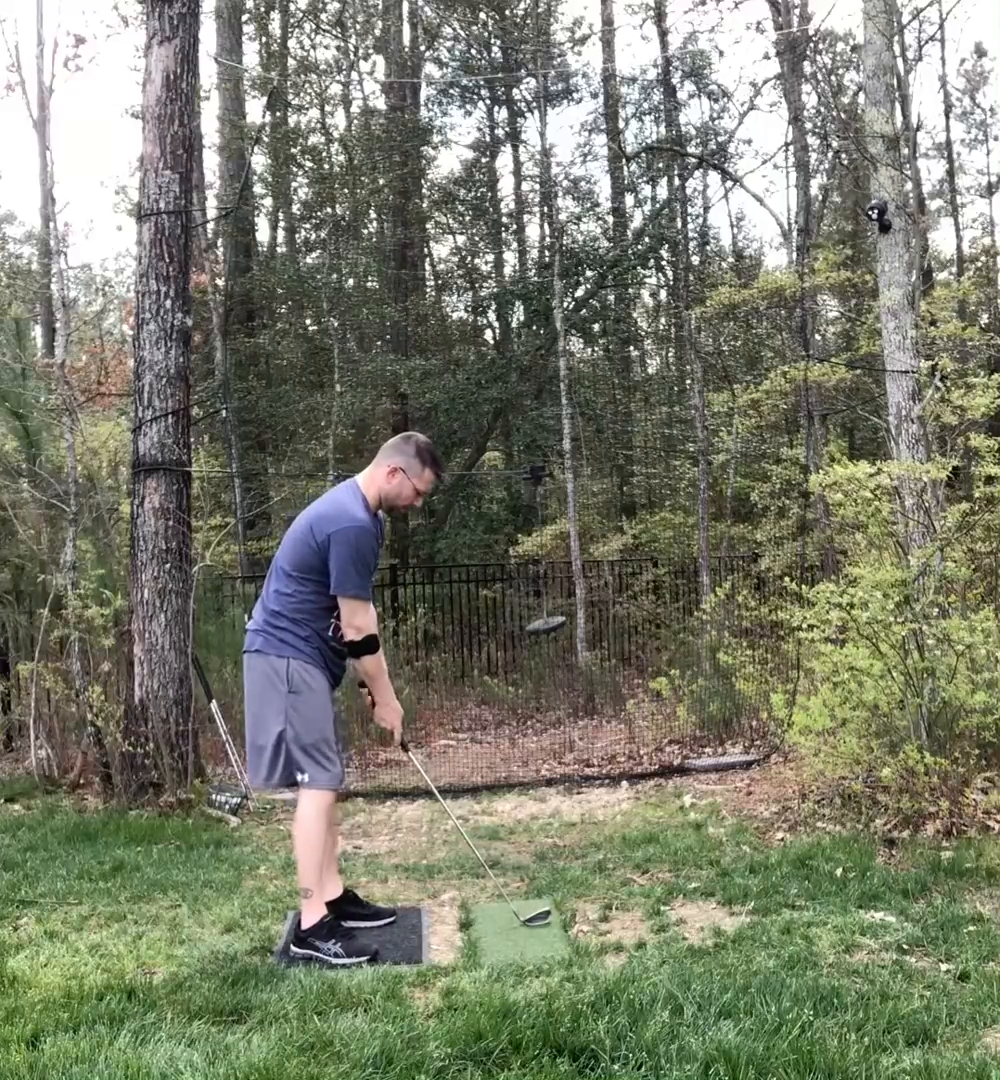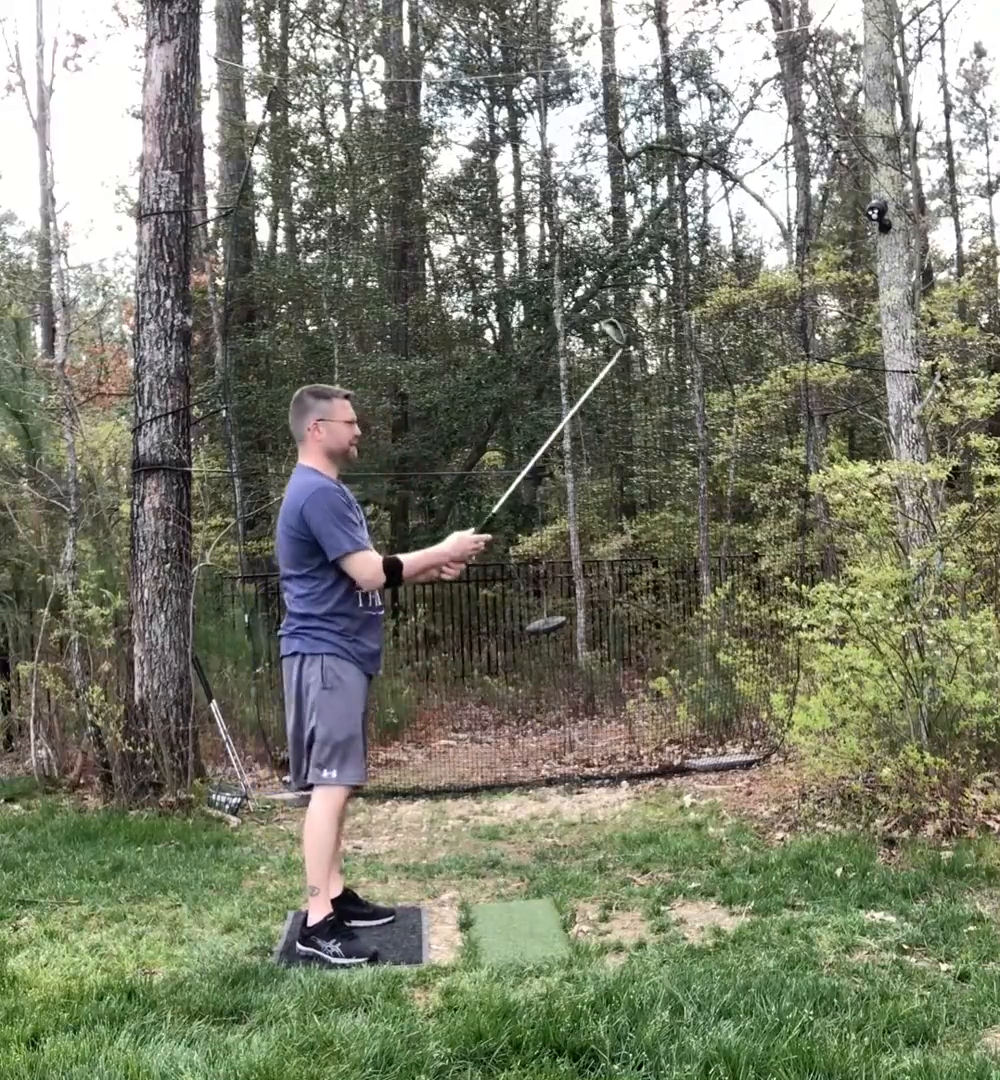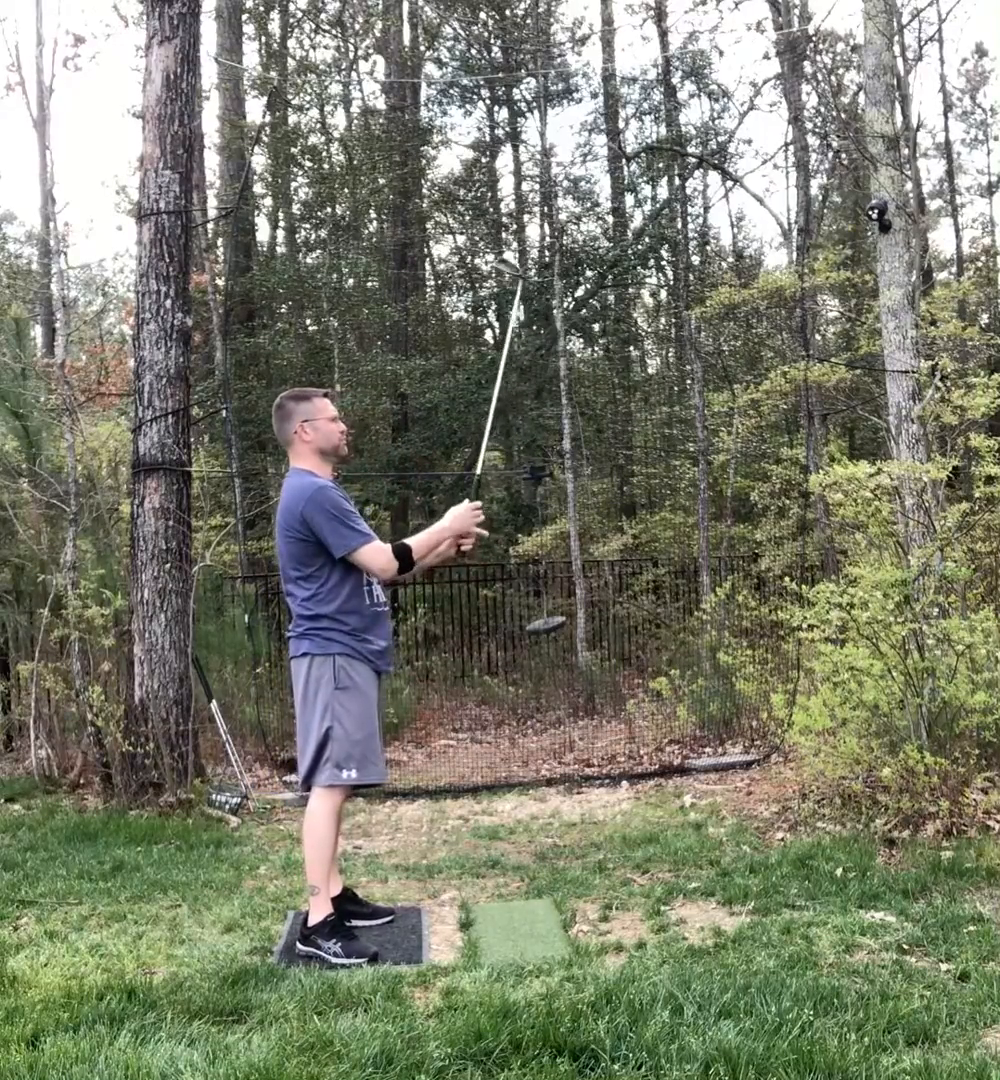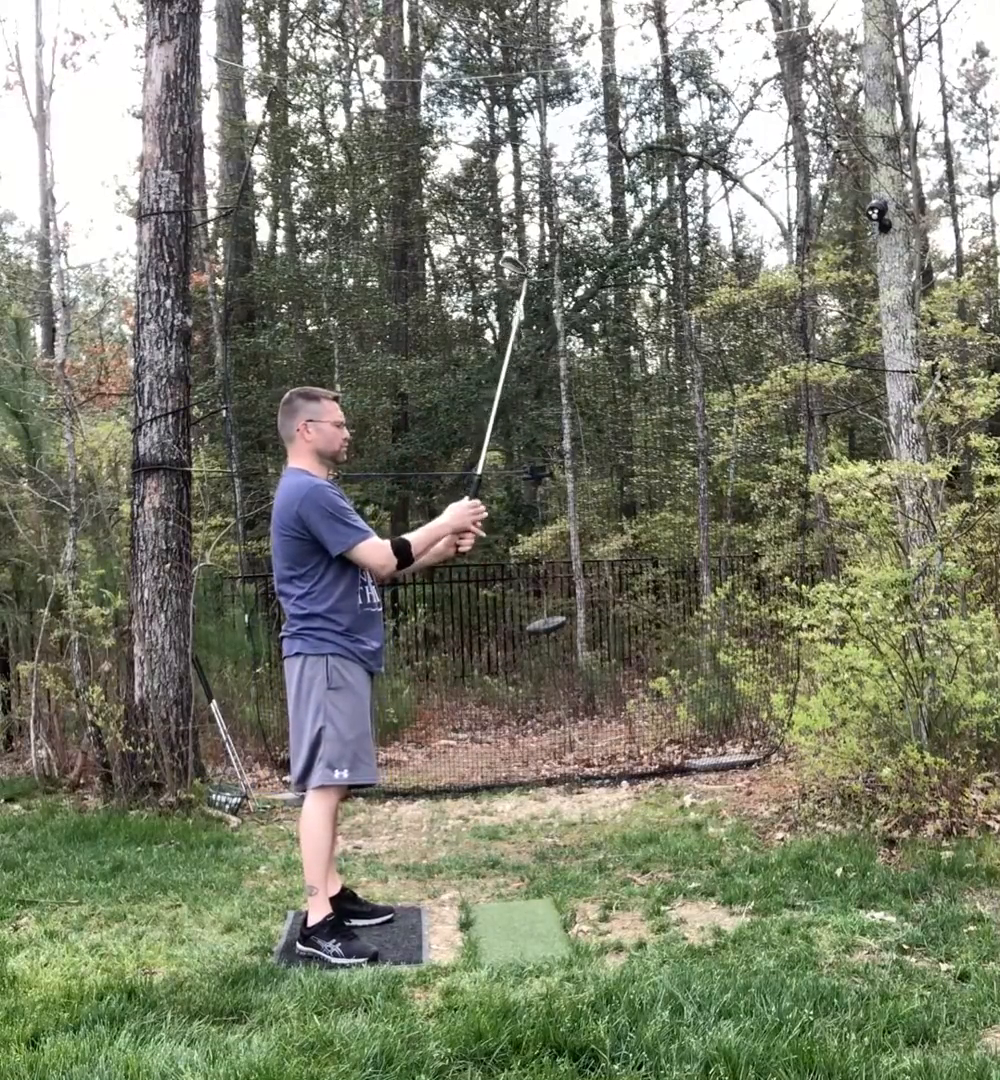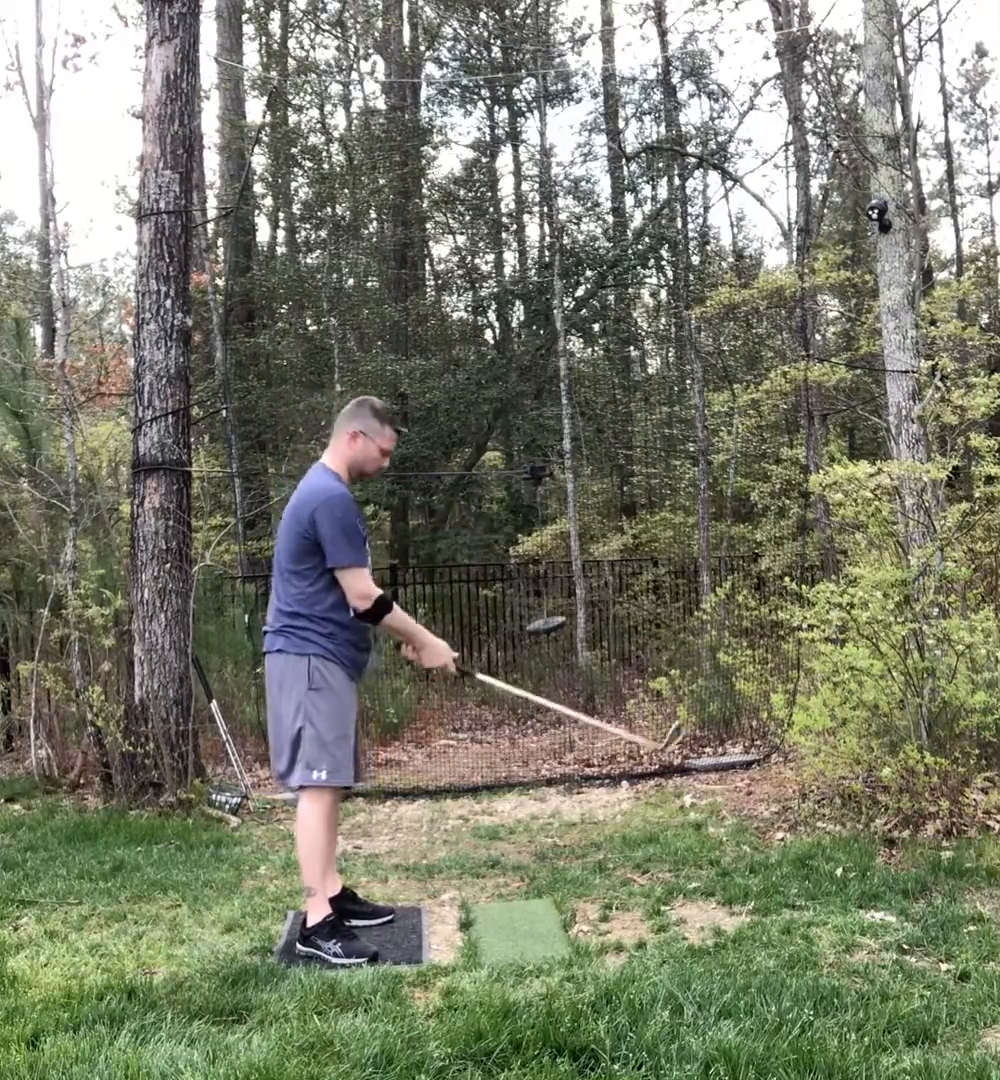
dt=1s
person 1, frame 1
left shoulder: (356, 508)
right shoulder: (352, 524)
left elbow: (359, 612)
right elbow: (356, 627)
left wrist: (376, 684)
right wrist: (386, 698)
left hip: (305, 657)
right hip: (288, 657)
left knee: (326, 781)
right knee: (318, 784)
left ankle: (332, 895)
right ankle: (313, 924)
person 1, frame 2
left shoulder: (331, 490)
right shoulder: (316, 494)
left elbow: (367, 568)
right elbow: (370, 574)
left wrist: (431, 567)
right wrist: (442, 550)
left hip: (341, 655)
right hip: (325, 655)
left knee: (336, 782)
right knee: (331, 783)
left ankle: (334, 894)
right ankle: (317, 922)
person 1, frame 3
left shoulder: (320, 493)
right shoulder: (314, 494)
left elbow: (377, 567)
right elbow: (383, 564)
left wrist: (446, 546)
right wrist: (444, 527)
left hip: (347, 653)
right hip: (333, 655)
left knee: (335, 782)
right knee: (330, 782)
left ankle: (334, 894)
right ankle: (318, 922)
person 1, frame 4
left shoulder: (316, 492)
right shoulder: (309, 493)
left elbow: (375, 564)
right elbow: (382, 561)
left wrist: (445, 546)
right wrist: (444, 522)
left hip: (342, 654)
right hip: (326, 655)
left knee: (333, 782)
right knee: (324, 783)
left ankle: (333, 894)
right ankle: (317, 922)
person 1, frame 5
left shoulder: (322, 490)
right shoulder: (333, 498)
right elbow: (362, 596)
left wrist: (404, 632)
right wrist: (422, 640)
left hip: (324, 656)
right hip: (310, 656)
left knee: (330, 782)
right knee: (318, 785)
left ankle: (332, 893)
right ankle: (317, 922)
